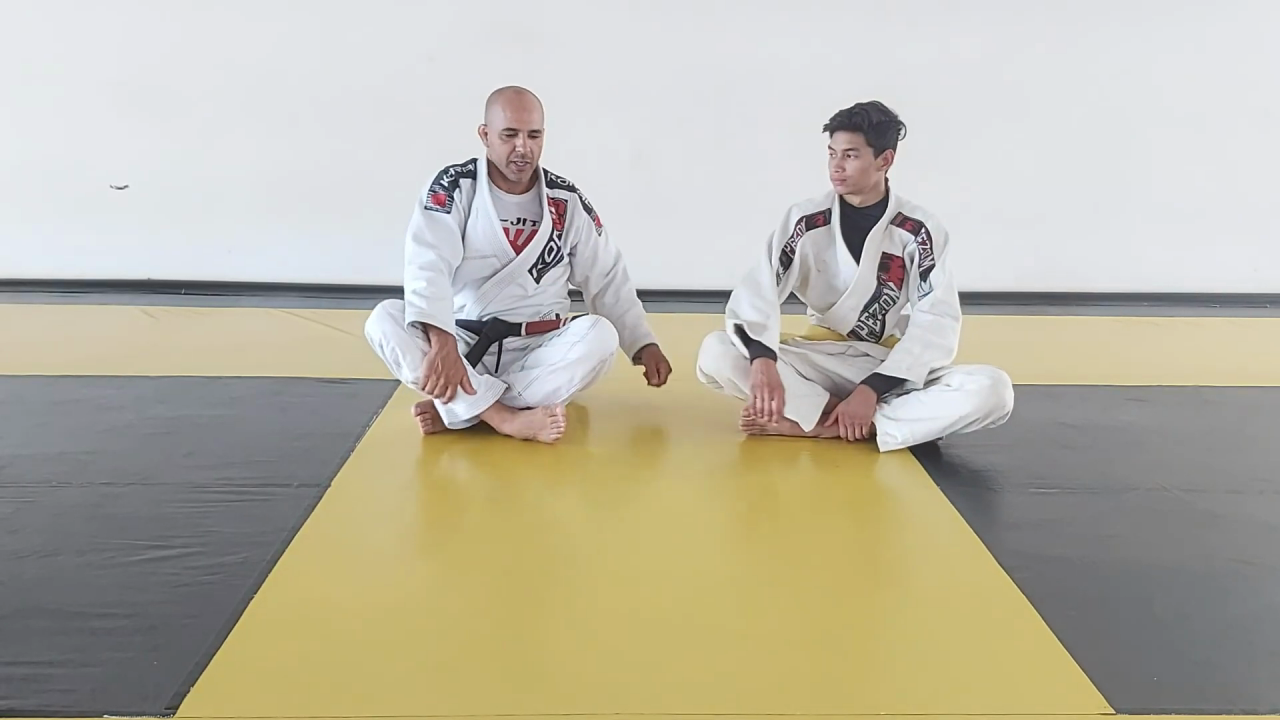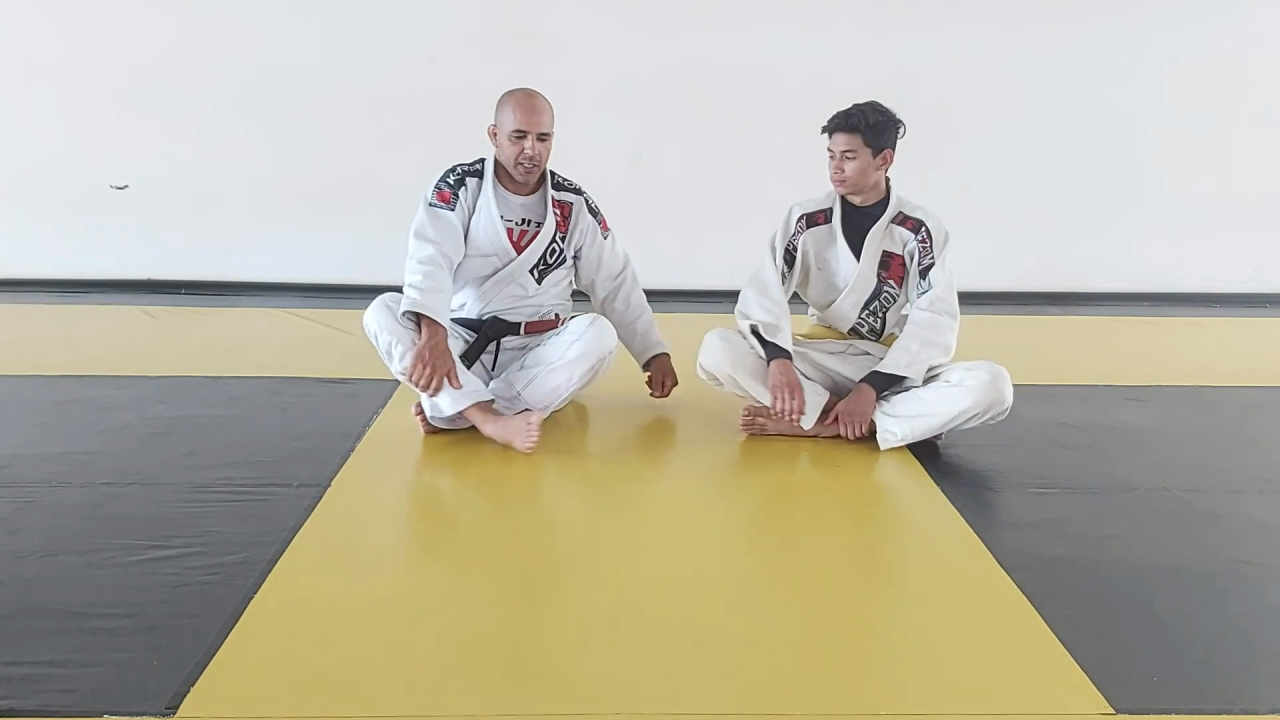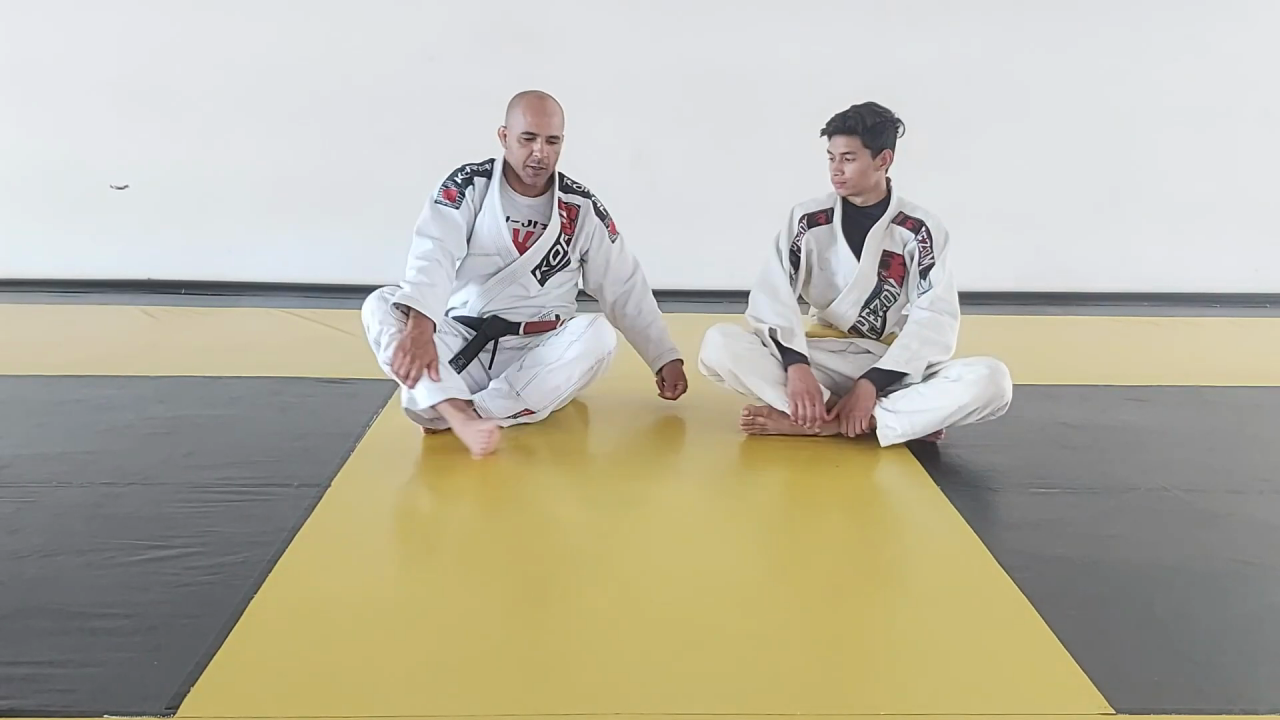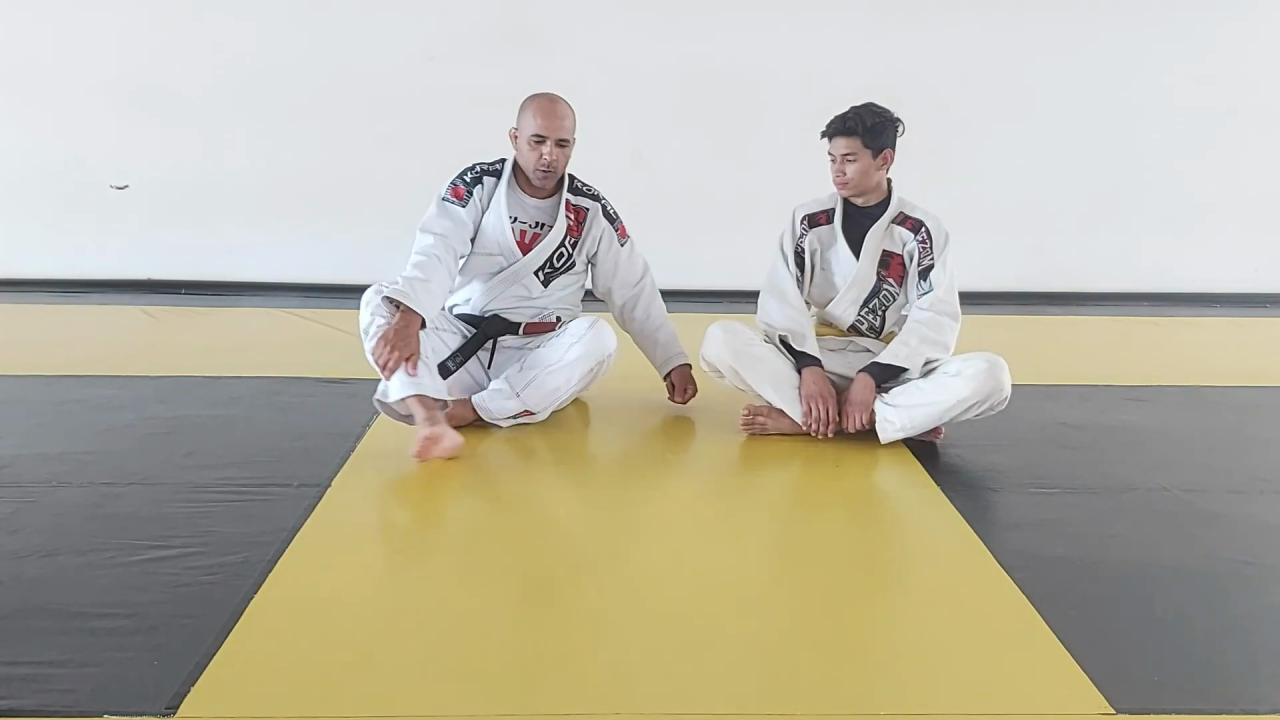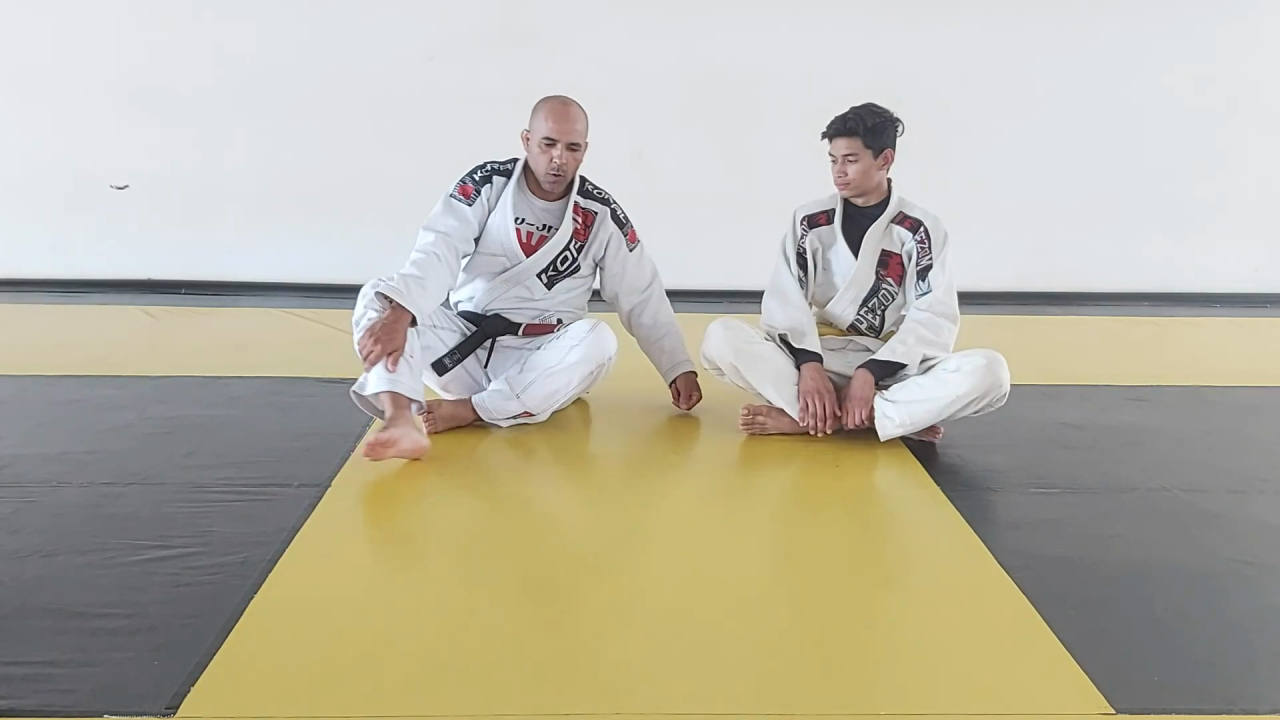
dt=0.1s
person 1, frame 1
left shoulder: (568, 201)
right shoulder: (453, 188)
left elbow: (607, 278)
right elbow: (428, 270)
left wrist: (644, 343)
right wrist: (441, 342)
left hip: (540, 352)
right hip: (465, 348)
left knee: (601, 336)
right knee: (386, 320)
left ankle: (456, 410)
right ankle: (505, 417)
person 1, frame 2
left shoulder: (573, 204)
right shoulder: (458, 187)
left elbow: (615, 283)
right elbow: (429, 264)
left wrist: (654, 352)
right wrist: (433, 333)
left hip: (540, 351)
right hip: (464, 345)
left knee: (599, 335)
right knee: (384, 311)
left ankle: (455, 412)
right ankle: (488, 418)
person 1, frame 3
left shoulder: (581, 207)
right shoulder: (467, 185)
left elbow: (624, 288)
right elbow: (432, 260)
left wrist: (666, 357)
right wrist: (419, 325)
left hip: (539, 356)
right hip: (463, 348)
left knee: (598, 336)
right knee: (384, 306)
left ankle: (469, 409)
right ankle: (462, 423)
person 1, frame 4
left shoulder: (591, 209)
right shoulder: (476, 185)
left elbow: (634, 291)
right elbow: (434, 256)
left wrist: (674, 362)
right wrist: (408, 318)
left hip: (540, 356)
right hip: (464, 346)
left knee: (597, 339)
right knee: (379, 302)
left ankle: (469, 411)
right ankle: (431, 420)
person 1, frame 5
left shoulder: (601, 213)
right shoulder: (487, 183)
left elbow: (642, 297)
right elbow: (437, 252)
left wrist: (679, 369)
right wrist: (398, 312)
left hip: (540, 359)
right hip: (466, 346)
left knee: (596, 342)
right knee: (379, 298)
left ankle: (470, 410)
right ankle: (401, 423)
person 2, frame 1
left shoulder: (920, 229)
right shoulder: (804, 220)
left elbow: (935, 322)
right elbow: (758, 291)
left wrist: (871, 389)
right wrist: (763, 359)
left hip: (891, 368)
right hip: (821, 361)
left knee: (992, 391)
right knee: (717, 354)
left ankle: (818, 424)
person 2, frame 2
left shoulder: (921, 228)
right shoulder: (806, 219)
left elbow: (934, 320)
right elbow: (764, 290)
left wrist: (871, 387)
right wrist: (778, 360)
left hip: (891, 367)
right hip: (821, 360)
left knee: (991, 386)
right knee: (718, 350)
left ankle: (818, 423)
person 2, frame 3
left shoulder: (921, 229)
right shoulder: (807, 218)
left elbow: (934, 319)
right elbow: (774, 296)
left wrist: (872, 381)
right wrist: (797, 365)
left hip: (891, 367)
right hip: (819, 358)
left knee: (990, 382)
right knee: (719, 345)
left ankle: (804, 420)
person 2, frame 4
left shoulder: (921, 229)
right shoulder: (808, 219)
left elbow: (934, 319)
right elbow: (781, 298)
left wrist: (871, 376)
right wrist: (809, 368)
left hip: (891, 366)
right hip: (820, 357)
left knee: (989, 376)
right knee: (720, 341)
left ankle: (806, 419)
person 2, frame 5
left shoulder: (921, 229)
right shoulder: (810, 220)
left elbow: (933, 320)
right elbow: (785, 300)
left wrist: (871, 373)
right wrist: (809, 365)
left hip: (891, 365)
right hip: (819, 356)
left knee: (988, 373)
right knee: (721, 339)
left ankle: (808, 417)
